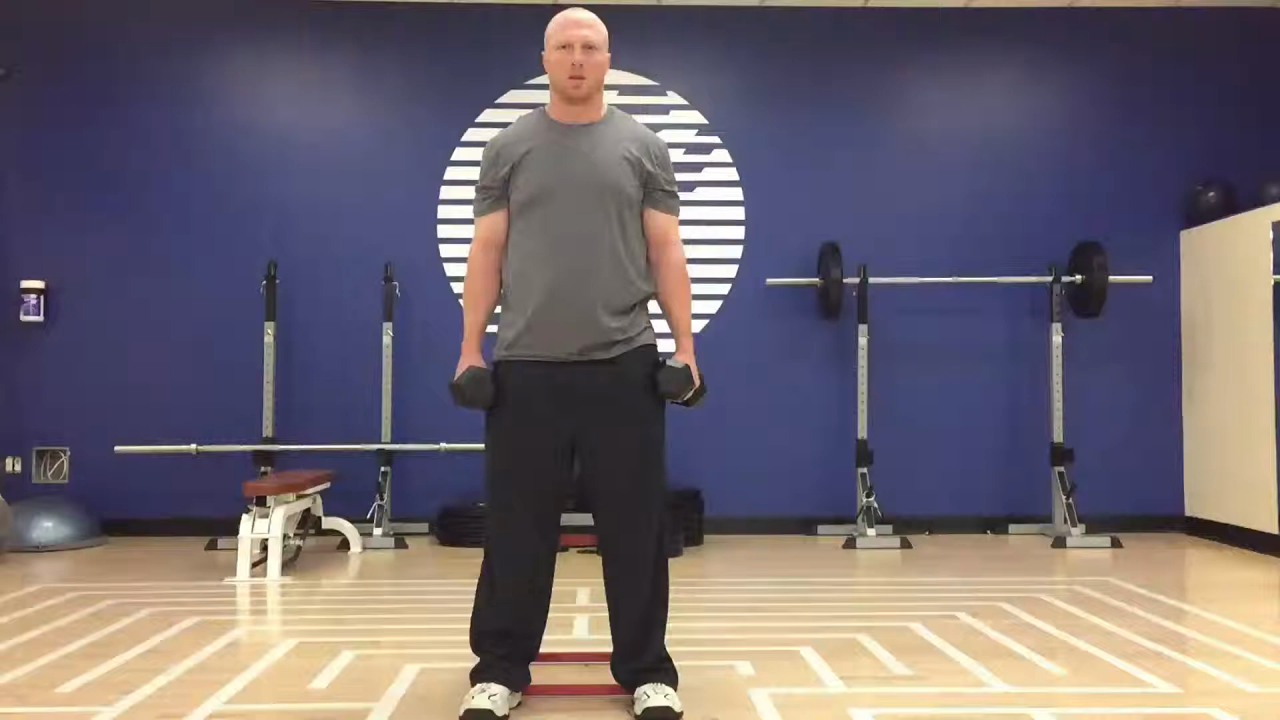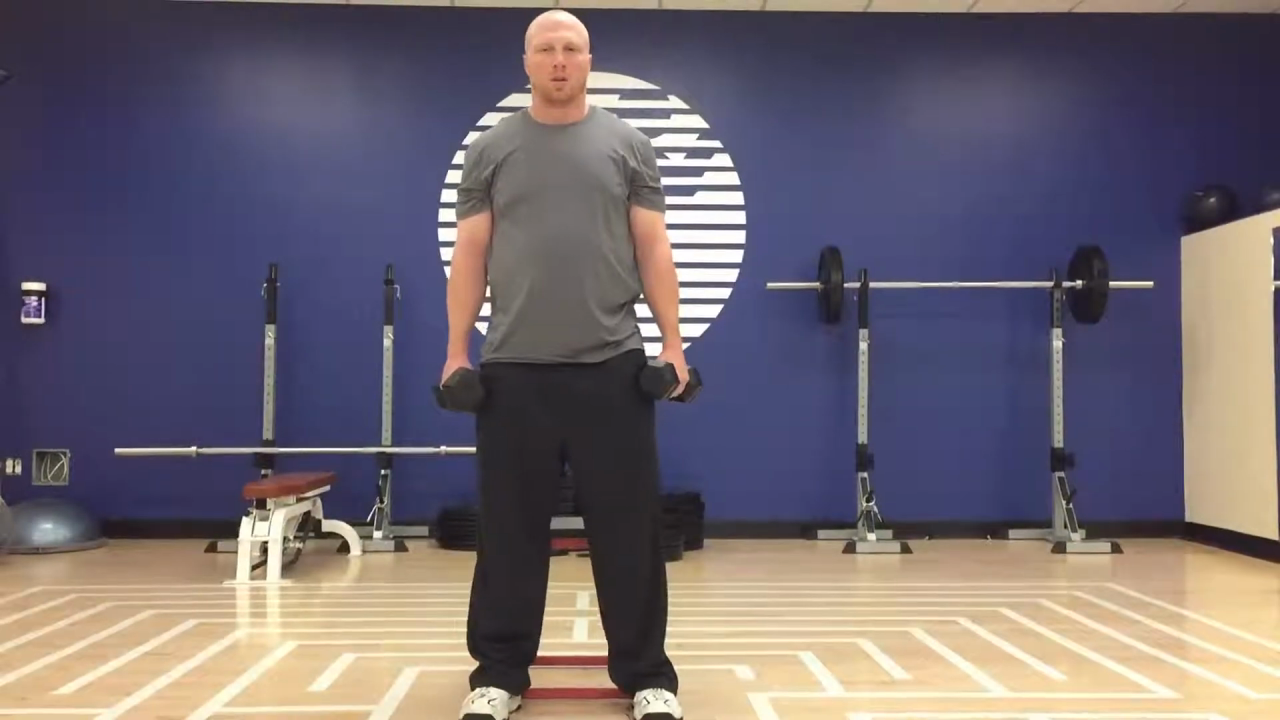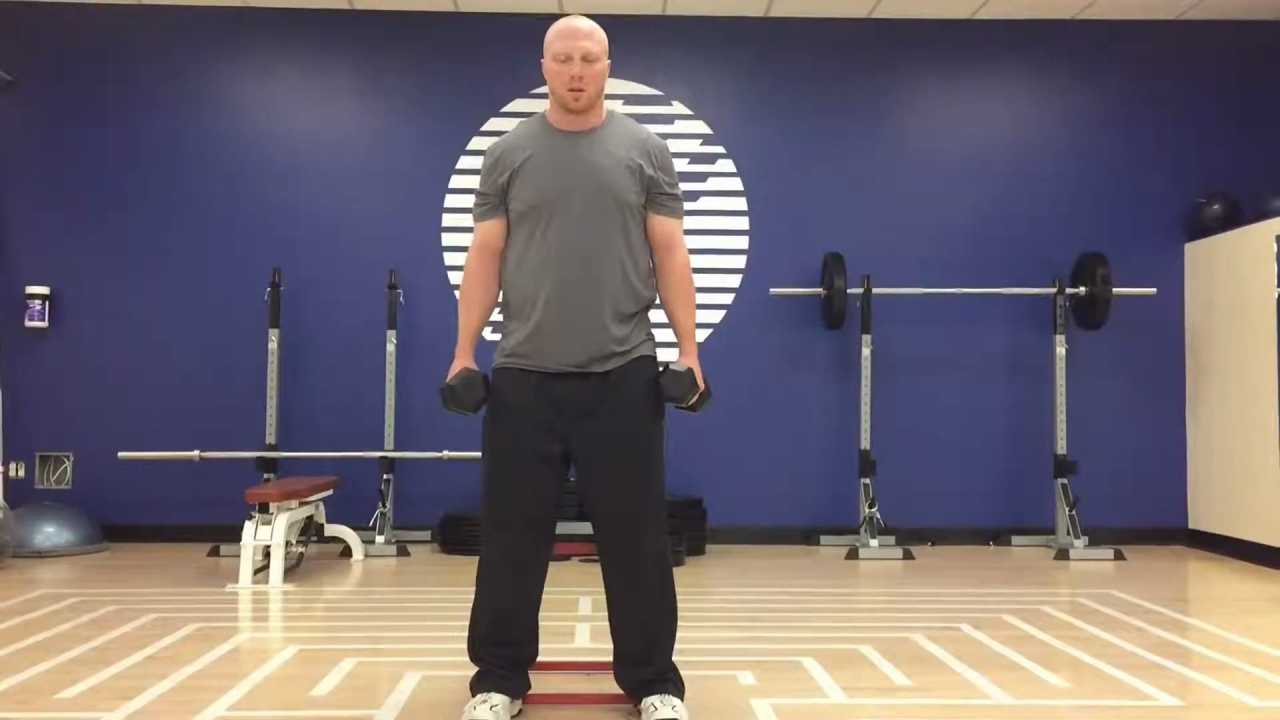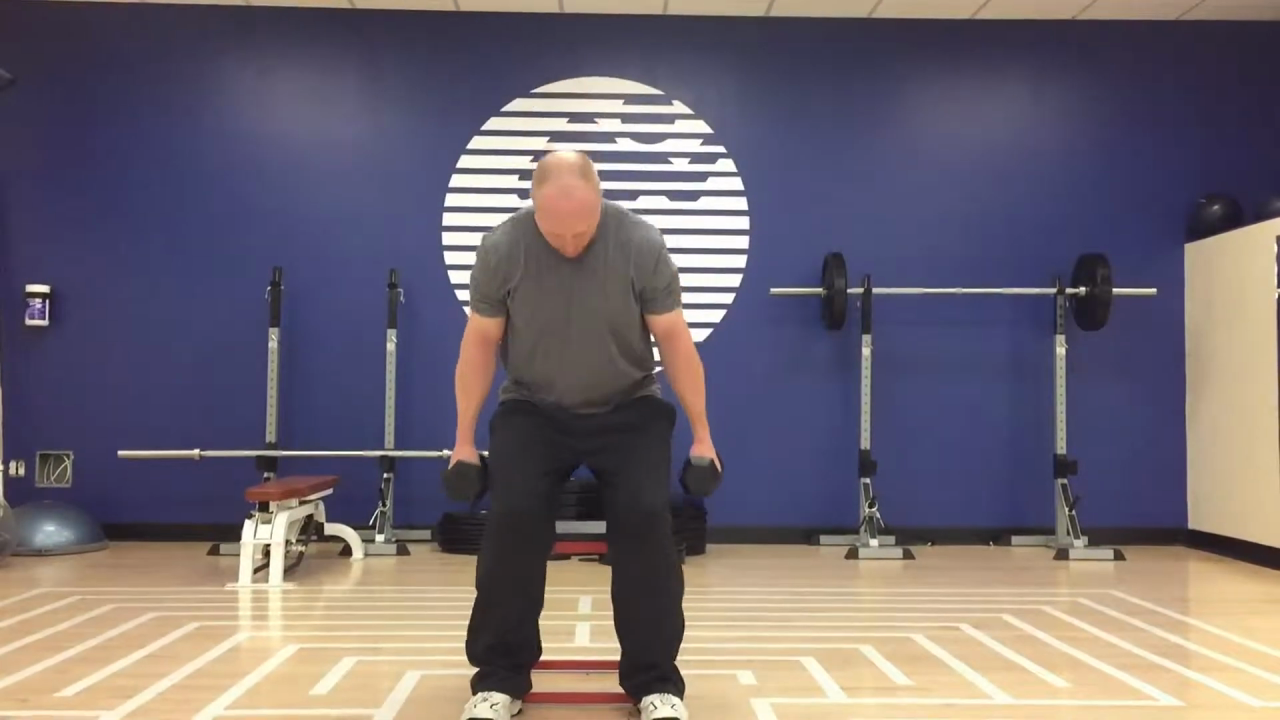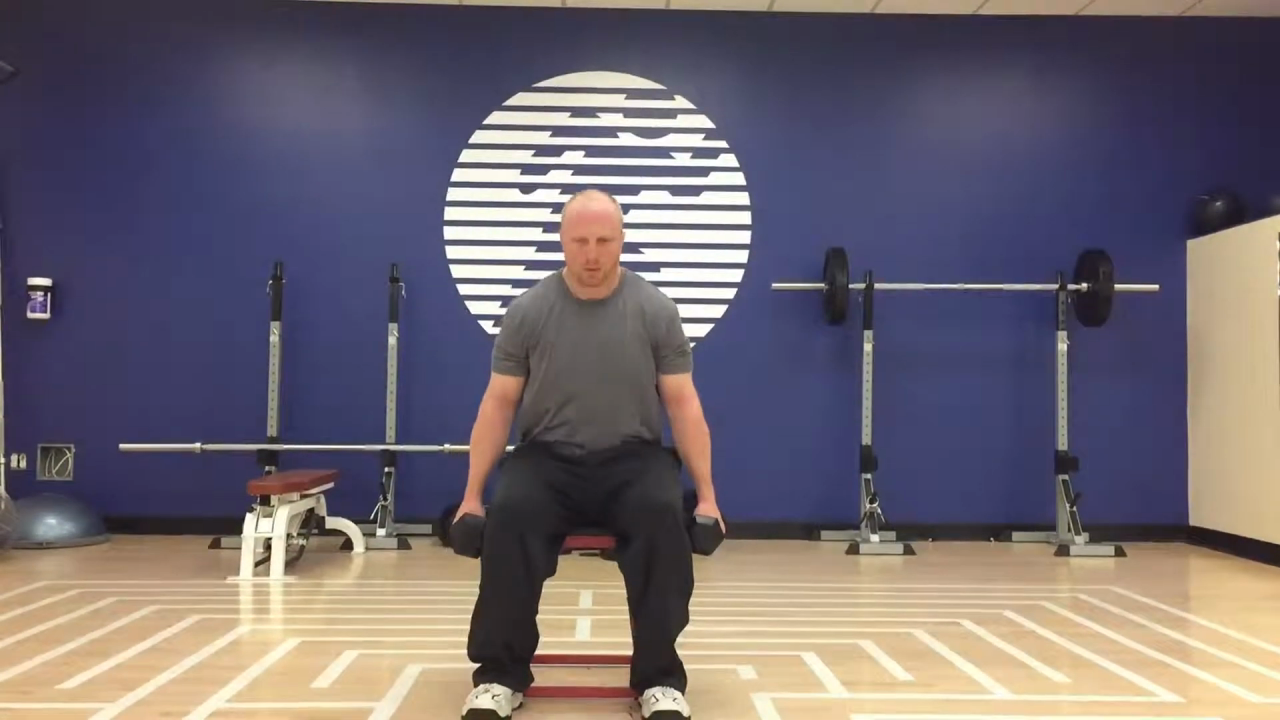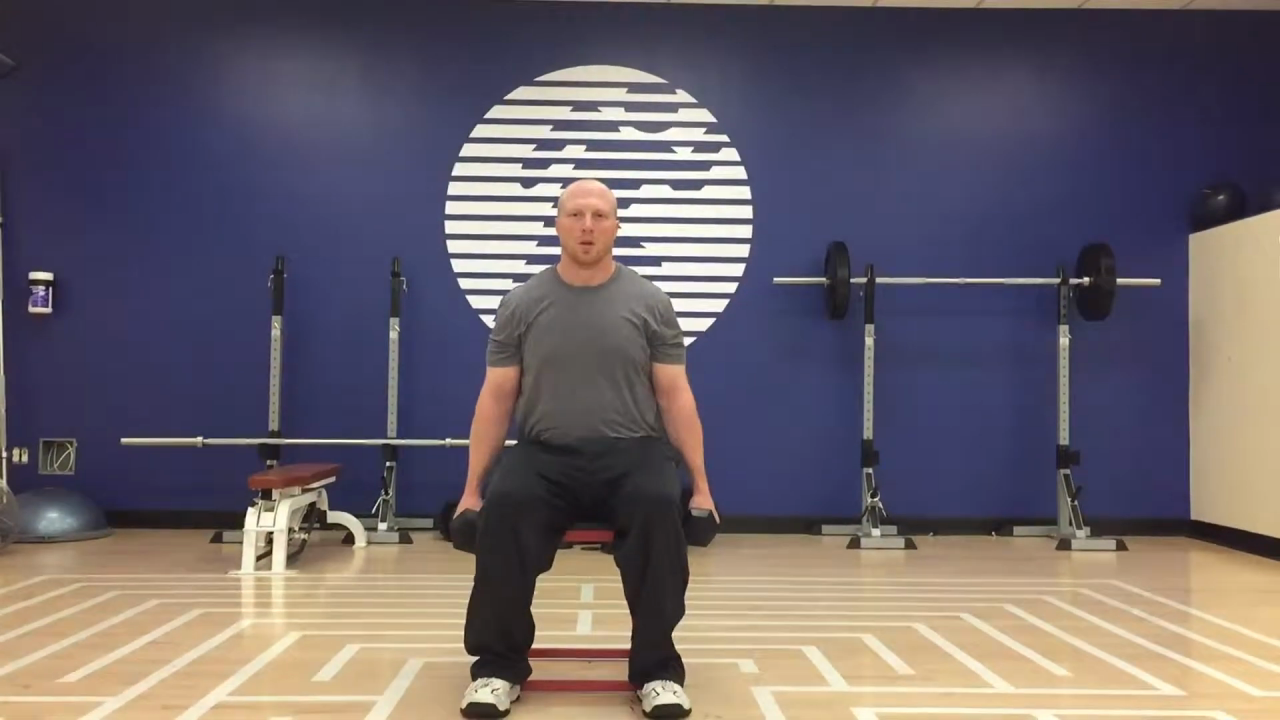
dt=0.7s
person 1, frame 1
left shoulder: (642, 147)
right shoulder: (508, 148)
left elbow: (666, 251)
right elbow: (487, 251)
left wrist: (684, 344)
right wrist: (471, 347)
left hip: (623, 364)
right hip: (526, 367)
left knee: (633, 526)
right knee: (517, 526)
person 1, frame 2
left shoulder: (626, 146)
right shoulder: (491, 149)
left elbow: (653, 249)
right elbow: (470, 253)
left wrist: (672, 343)
right wrist: (457, 350)
left hip: (612, 367)
right hip: (514, 370)
left knee: (627, 527)
right knee: (510, 528)
person 1, frame 3
left shoulder: (645, 151)
right shoulder: (508, 154)
left elbow: (670, 255)
right elbow: (486, 257)
left wrist: (688, 351)
right wrist: (464, 351)
left hip: (623, 374)
right hip: (524, 375)
left knee: (634, 532)
right knee: (513, 530)
person 1, frame 4
left shoulder: (640, 244)
right shoulder: (501, 249)
left elbow: (674, 341)
right elbow: (481, 343)
left wrist: (700, 432)
right wrist: (465, 437)
left hip: (628, 409)
right hip: (533, 410)
left knee: (645, 521)
right knee: (513, 522)
person 1, frame 5
left shoulder: (656, 311)
right shoulder: (527, 312)
left elbow: (683, 404)
right elbow: (498, 403)
left wrist: (706, 495)
right wrist: (472, 494)
left hip: (633, 461)
right hip: (547, 460)
left knee: (662, 517)
right knee: (509, 515)
left ankle: (659, 677)
right ankle: (499, 675)
person 1, frame 6
left shoulder: (649, 303)
right shoulder: (521, 305)
left elbow: (675, 396)
right elbow: (496, 398)
left wrist: (701, 485)
right wrist: (472, 487)
left hip: (631, 453)
right hip: (545, 456)
left knee: (658, 506)
right knee: (504, 507)
left ankle: (657, 668)
right ankle: (498, 665)
